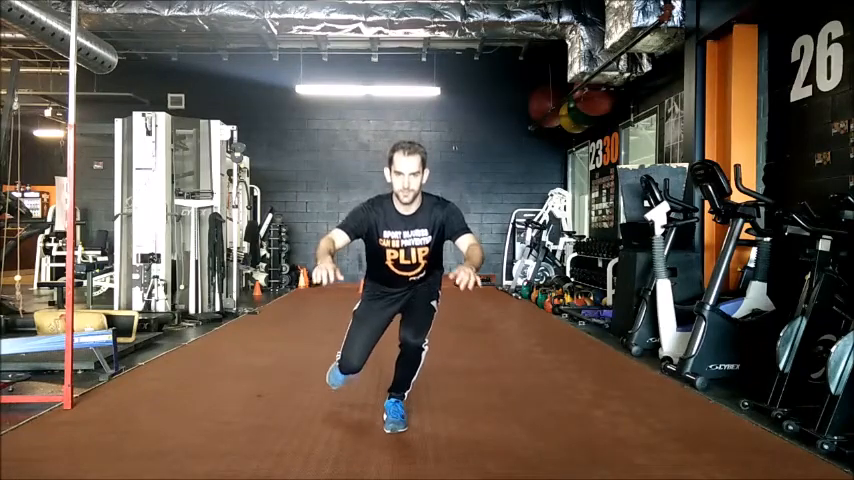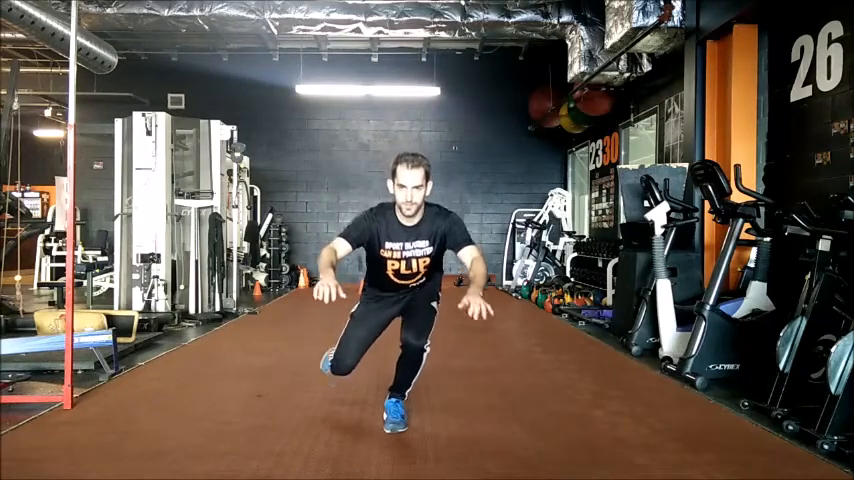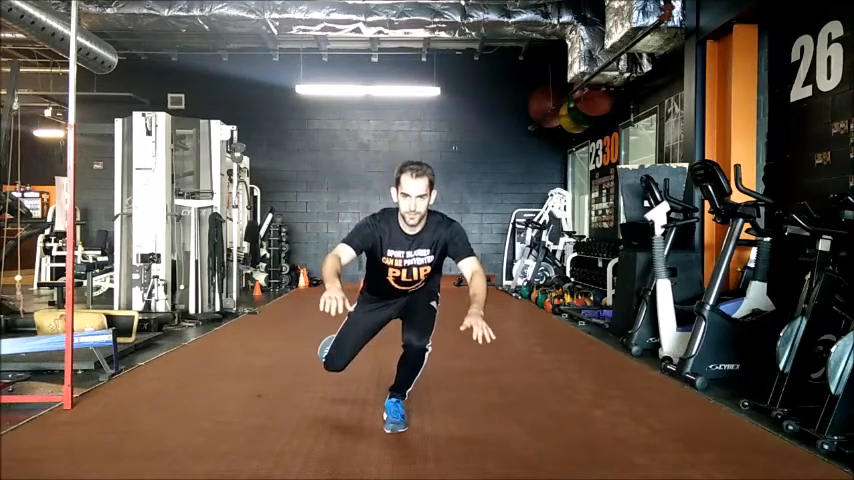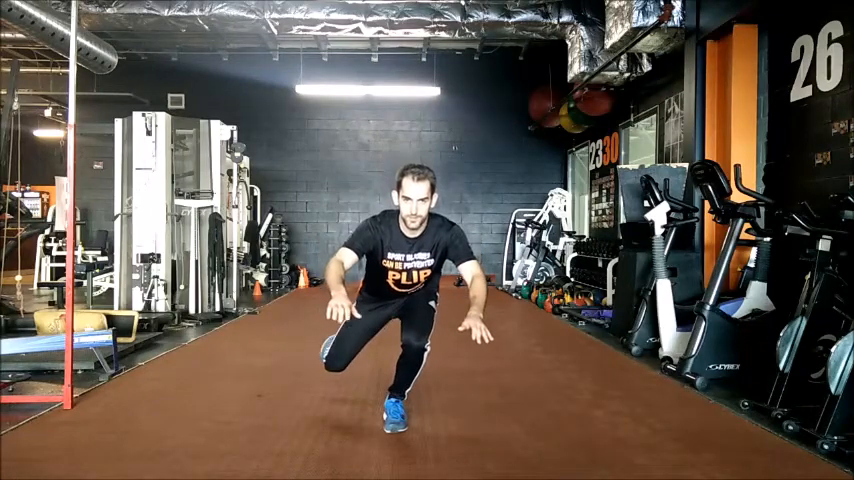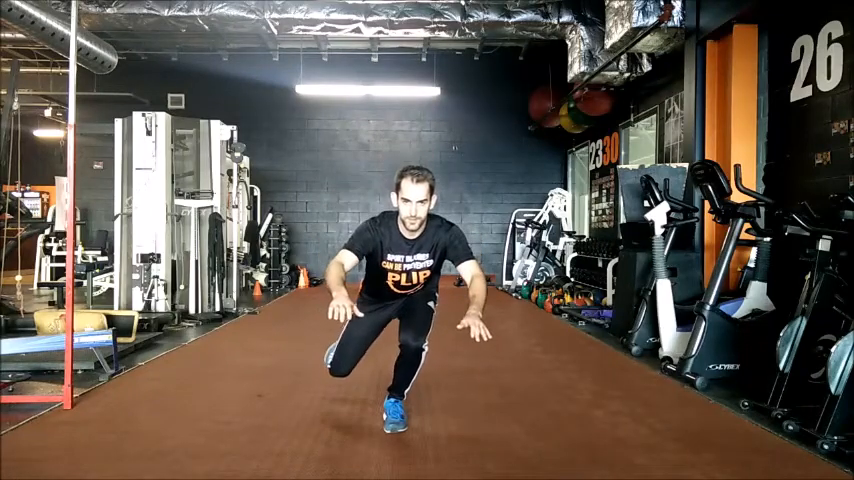
dt=0.2s
person 1, frame 1
left shoulder: (443, 211)
right shoulder: (371, 211)
left elbow: (472, 246)
right elbow: (333, 238)
left wrist: (469, 266)
right wrist: (325, 259)
left hip: (423, 288)
right hip: (379, 289)
left knee: (413, 341)
right knee: (351, 364)
left ankle: (395, 400)
right ankle: (346, 364)
person 1, frame 2
left shoulder: (445, 221)
right shoulder: (373, 220)
left elbow: (474, 258)
right elbow: (333, 249)
left wrist: (475, 290)
right wrist: (327, 274)
left hip: (422, 292)
right hip: (378, 294)
left knee: (415, 342)
right knee: (341, 366)
left ankle: (396, 400)
right ankle: (337, 356)
person 1, frame 3
left shoulder: (447, 230)
right shoulder: (375, 225)
left elbow: (474, 271)
right elbow: (336, 256)
left wrist: (475, 310)
right wrist: (333, 285)
left hip: (421, 295)
right hip: (377, 297)
left knee: (416, 343)
right knee: (334, 363)
left ankle: (396, 400)
right ankle: (335, 343)
person 1, frame 4
left shoulder: (447, 233)
right shoulder: (375, 227)
left elbow: (474, 274)
right elbow: (338, 261)
left wrist: (475, 313)
right wrist: (338, 293)
left hip: (420, 296)
right hip: (375, 297)
left knee: (415, 343)
right knee: (334, 363)
left ankle: (395, 400)
right ankle: (338, 342)
person 1, frame 5
left shoulder: (446, 233)
right shoulder: (374, 229)
left elbow: (474, 275)
right elbow: (338, 263)
left wrist: (474, 311)
right wrist: (339, 294)
left hip: (419, 296)
right hip: (375, 298)
left knee: (413, 343)
right knee: (338, 368)
left ankle: (395, 400)
right ankle: (341, 347)
